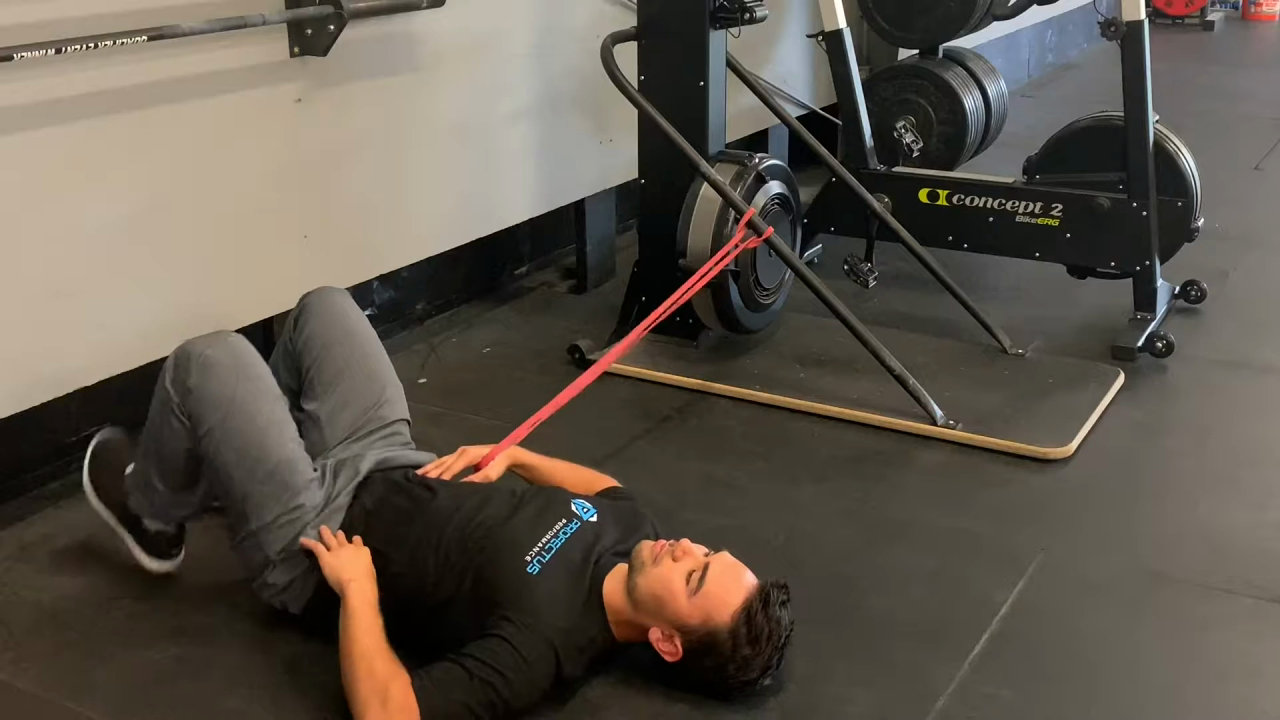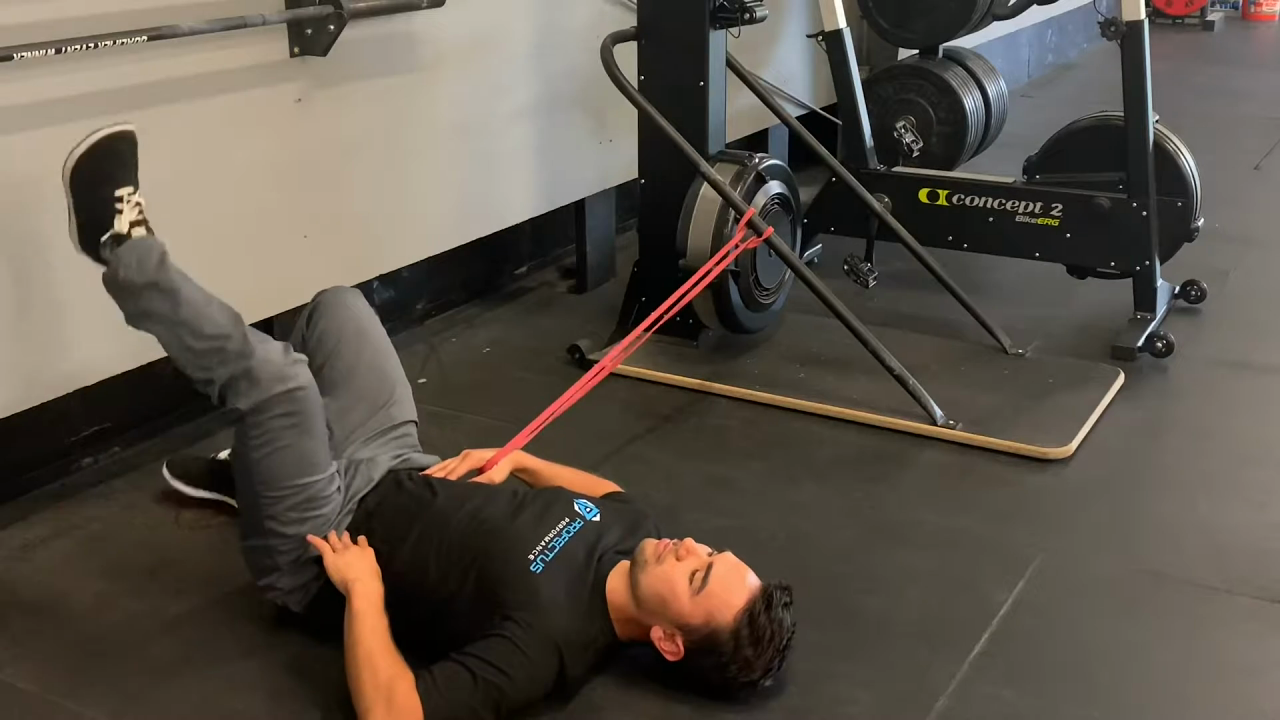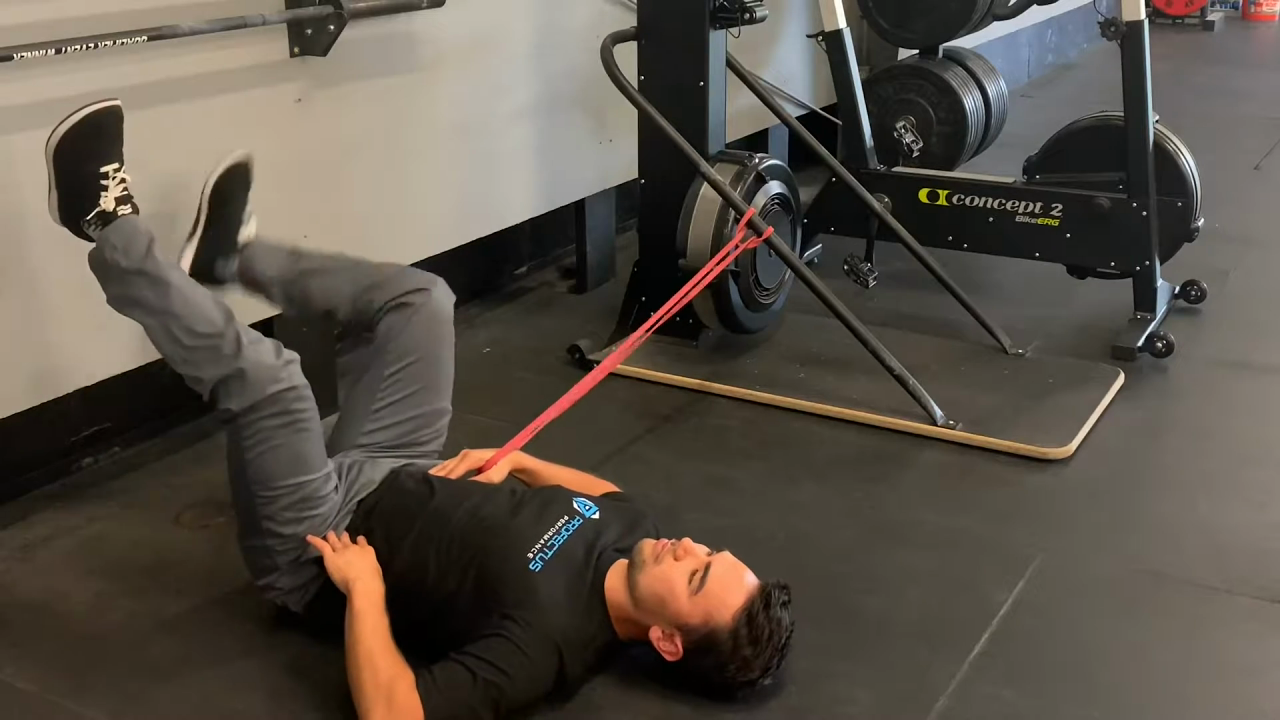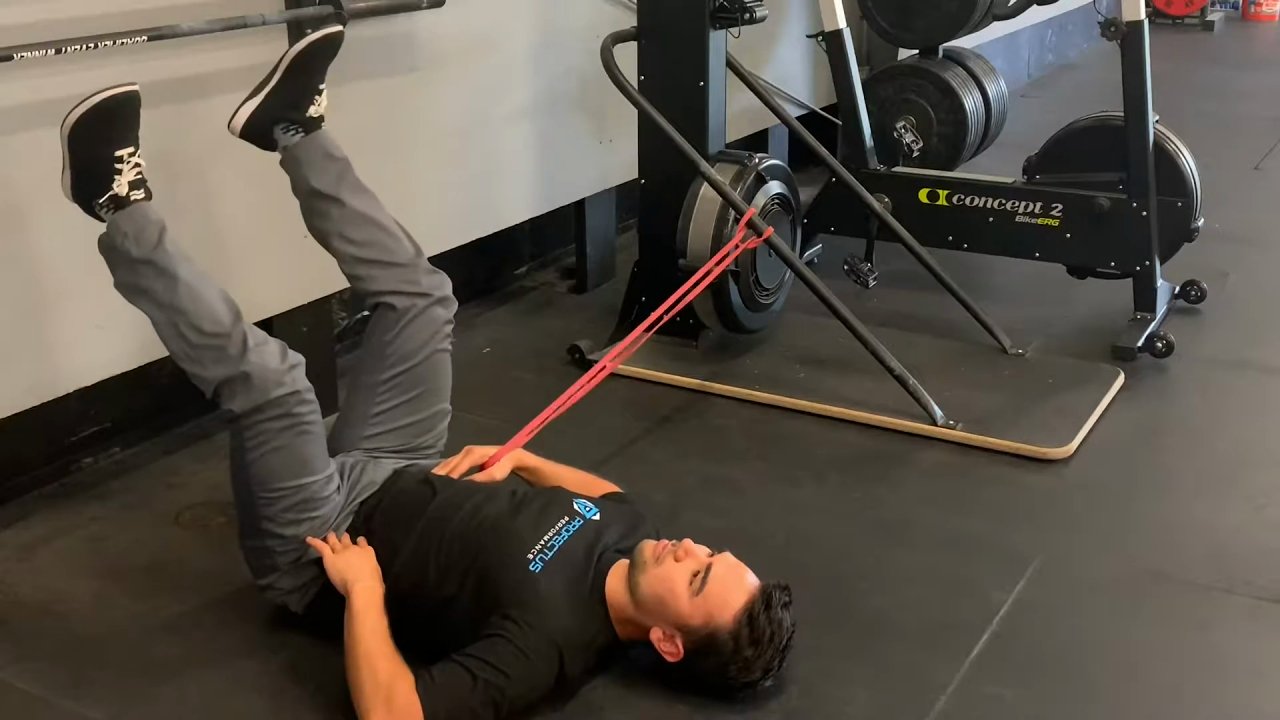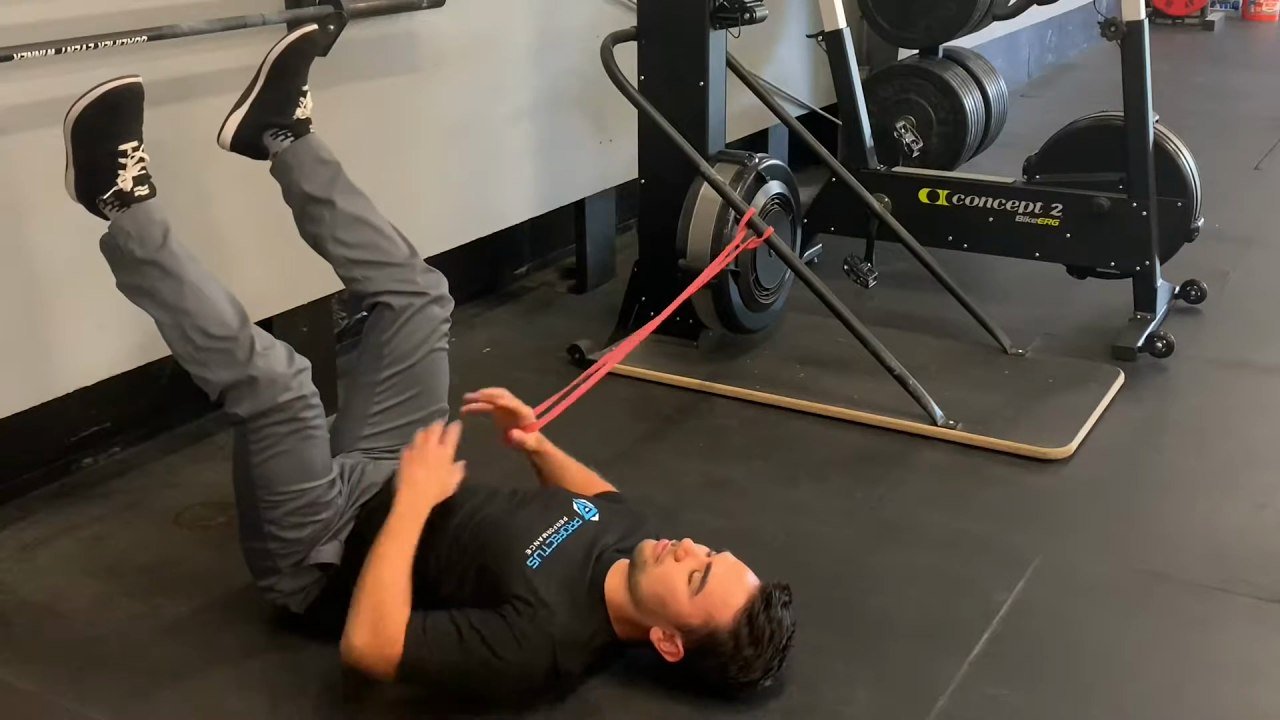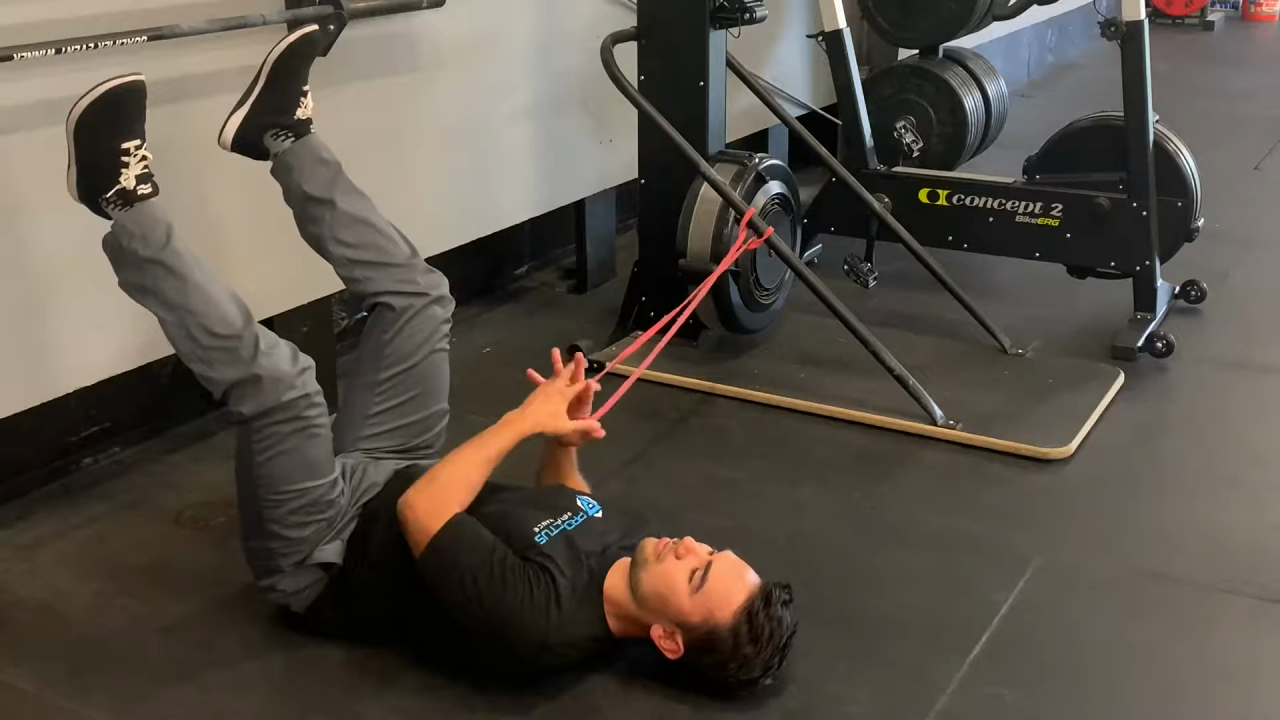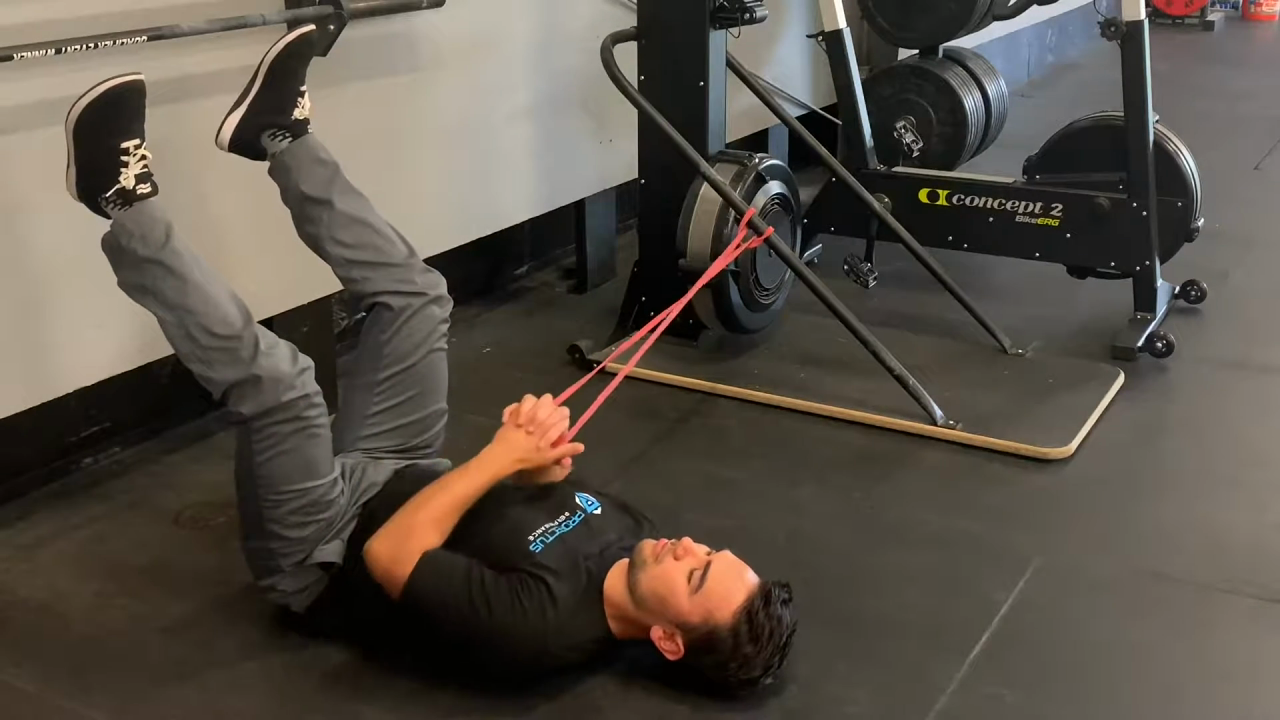
dt=0.4s
person 1, frame 1
left shoulder: (546, 640)
right shoulder: (628, 536)
right elbow: (600, 482)
left wrist: (356, 586)
right wrist: (512, 456)
left hip: (316, 541)
right hip: (390, 474)
left knee: (211, 360)
right knee: (324, 306)
left ankle: (152, 520)
right ankle: (238, 463)
person 1, frame 2
left shoulder: (550, 639)
right shoulder: (630, 535)
right elbow: (598, 490)
left wrist: (362, 588)
right wrist: (515, 461)
left hip: (322, 549)
right hip: (394, 478)
left knee: (271, 372)
right knee: (334, 308)
left ankle: (124, 246)
right ankle: (244, 470)
person 1, frame 3
left shoulder: (552, 638)
right shoulder: (630, 537)
right elbow: (605, 488)
left wrist: (366, 587)
right wrist: (519, 461)
left hip: (322, 545)
right hip: (391, 482)
left knee: (263, 375)
right knee: (419, 296)
left ankle: (109, 224)
right ankle: (234, 253)
person 1, frame 4
left shoulder: (551, 639)
right shoulder: (627, 537)
right elbow: (603, 489)
left wrist: (363, 587)
right wrist: (520, 460)
left hip: (321, 542)
right hip: (392, 480)
left knee: (267, 373)
right knee: (420, 293)
left ankle: (122, 207)
right ankle: (293, 130)
person 1, frame 5
left shoulder: (546, 639)
right shoulder: (626, 537)
left elbow: (368, 646)
right elbow: (590, 490)
left wrist: (415, 499)
right wrist: (537, 442)
left hip: (324, 556)
right hip: (381, 481)
left knee: (271, 376)
right knee: (416, 292)
left ankle: (125, 205)
right ankle: (281, 133)
person 1, frame 6
left shoulder: (543, 622)
right shoulder: (624, 543)
left elbow: (420, 513)
left wrist: (525, 421)
right wrist: (562, 438)
left hip: (319, 555)
right hip: (380, 475)
left knee: (274, 375)
right knee: (416, 294)
left ankle: (127, 204)
right ankle: (282, 135)
person 1, frame 7
left shoulder: (544, 628)
right shoulder: (625, 532)
left elbow: (386, 560)
right elbow: (552, 479)
left wrist: (500, 457)
right wrist: (536, 443)
left hip: (322, 550)
right hip: (391, 477)
left knee: (273, 375)
right knee: (414, 293)
left ankle: (128, 204)
right ankle: (278, 135)
